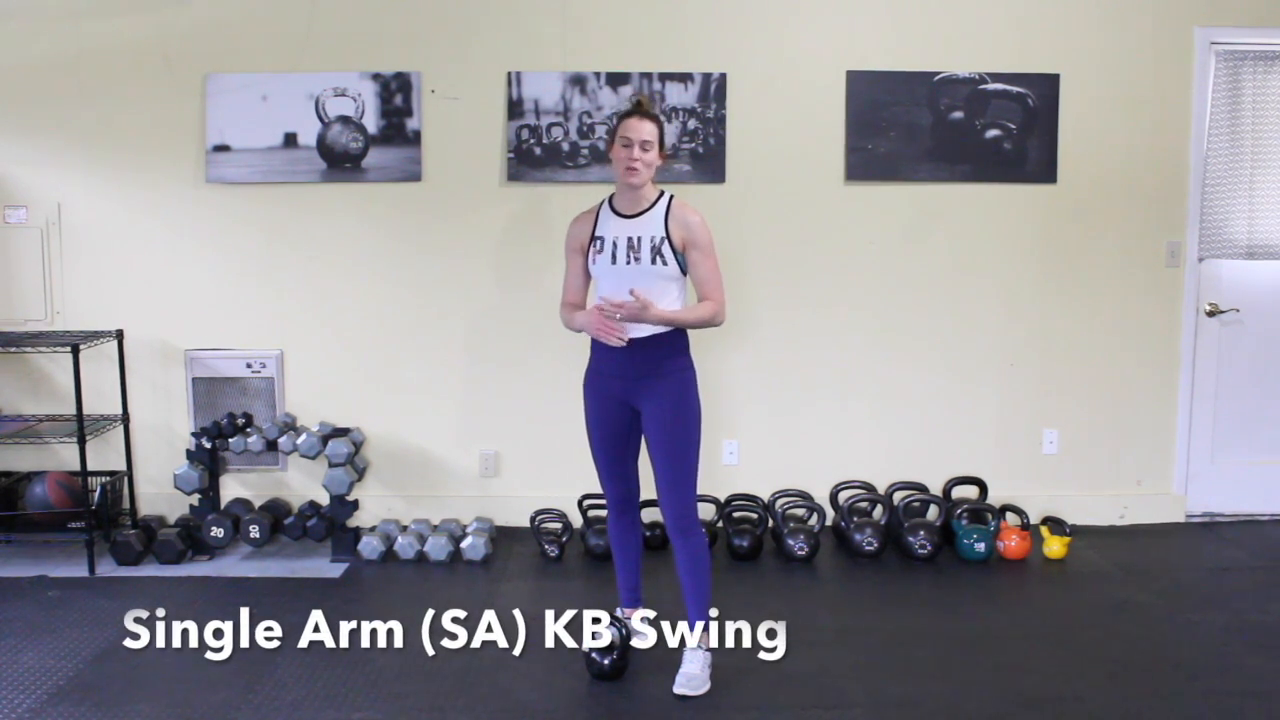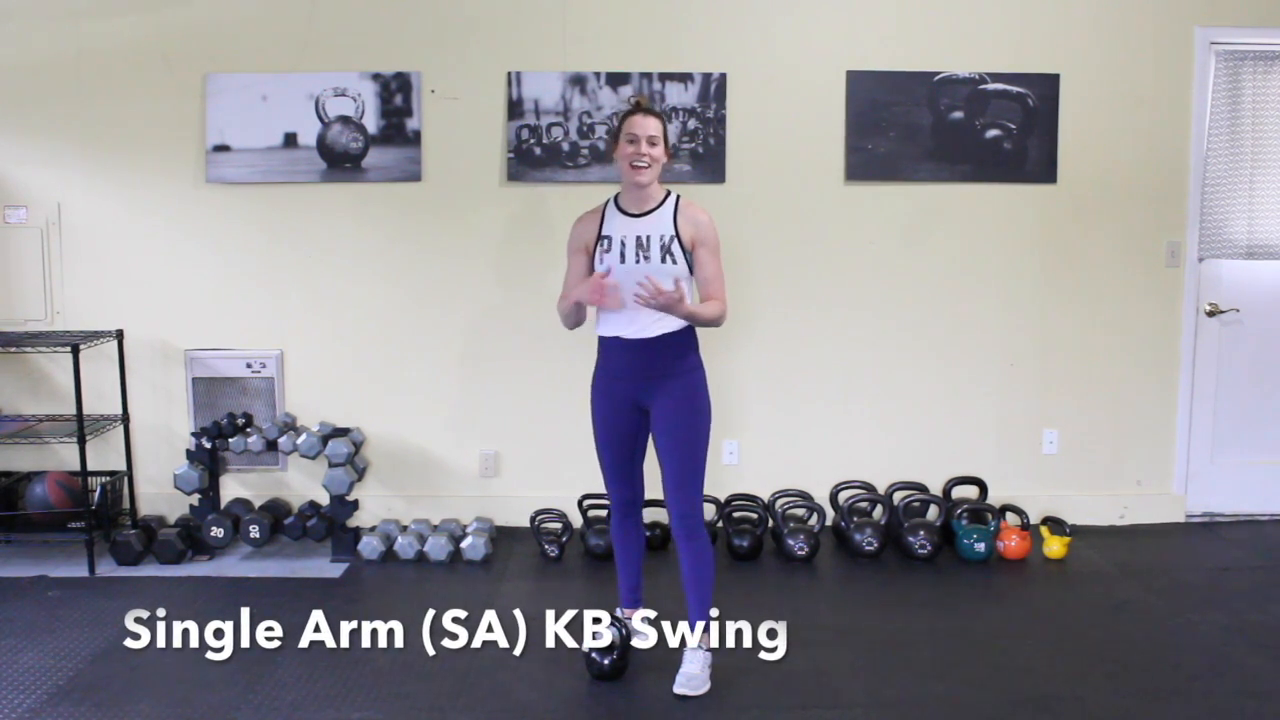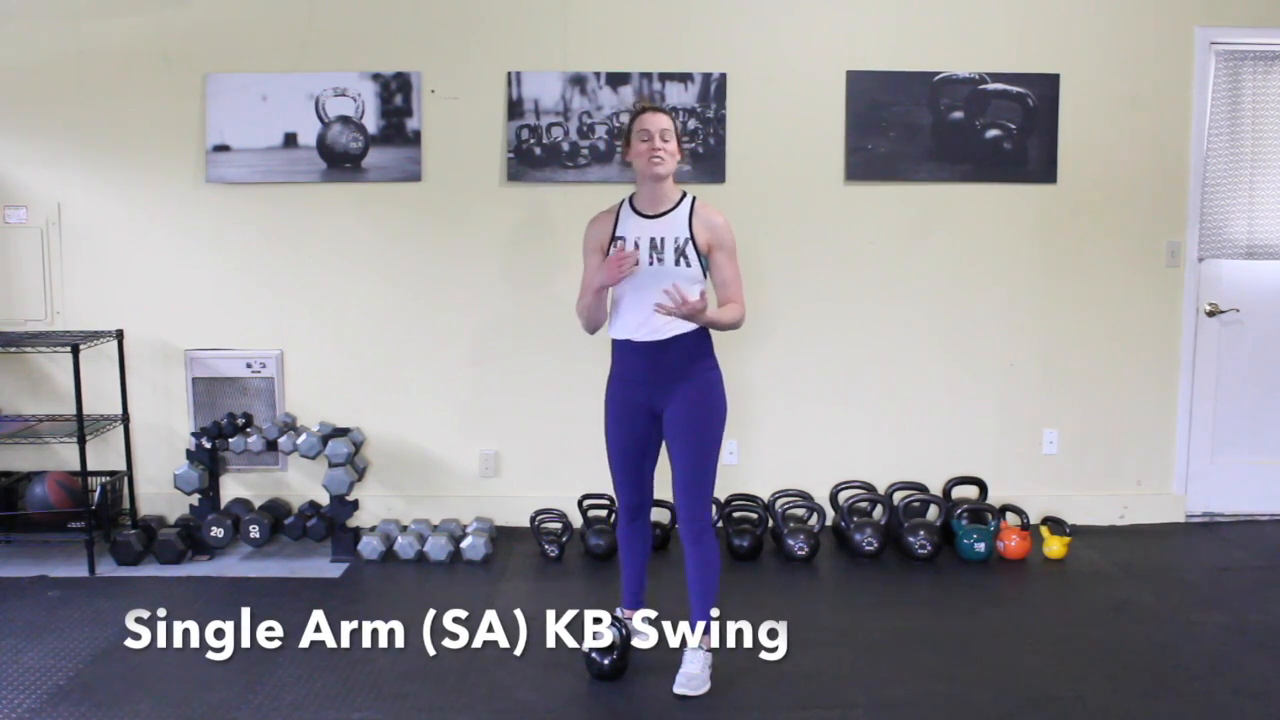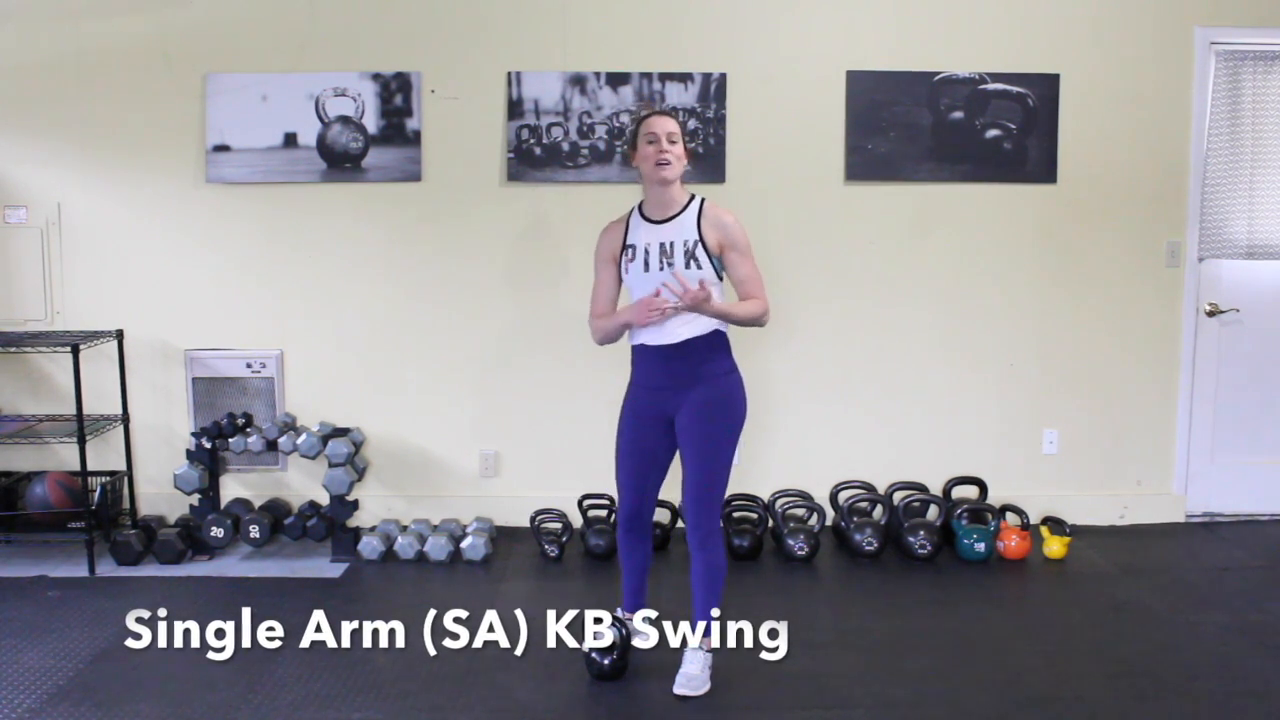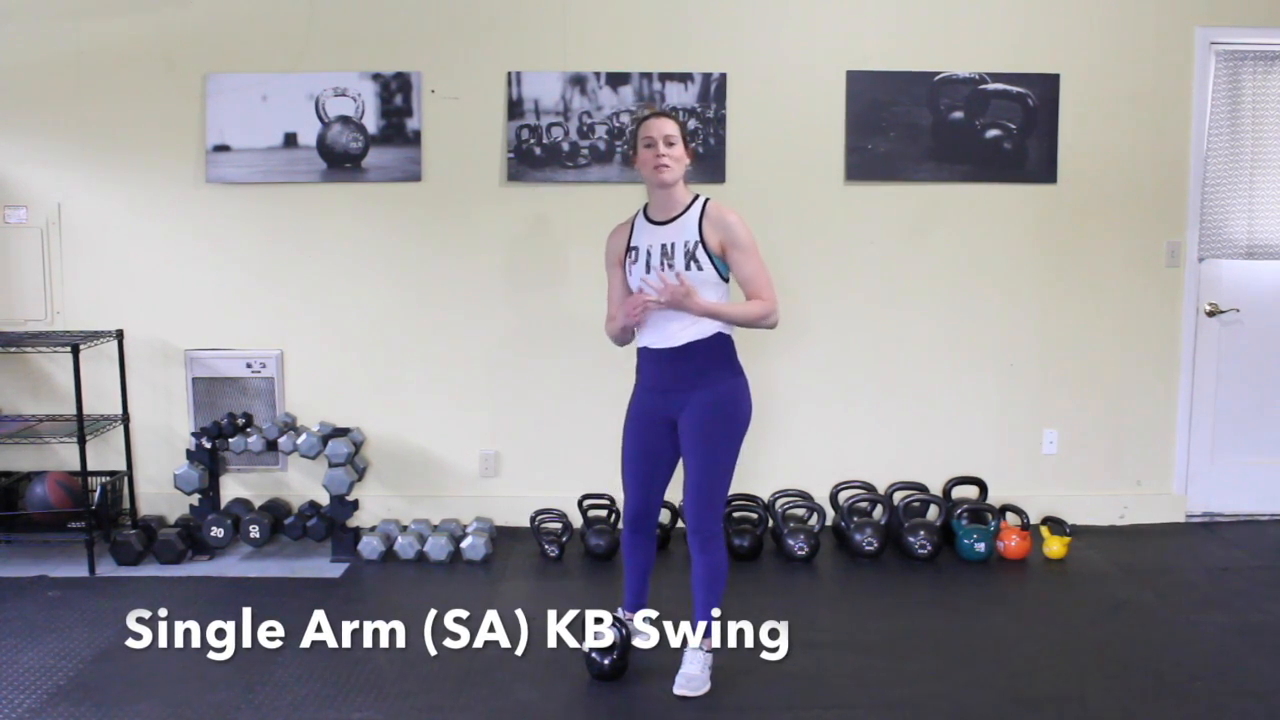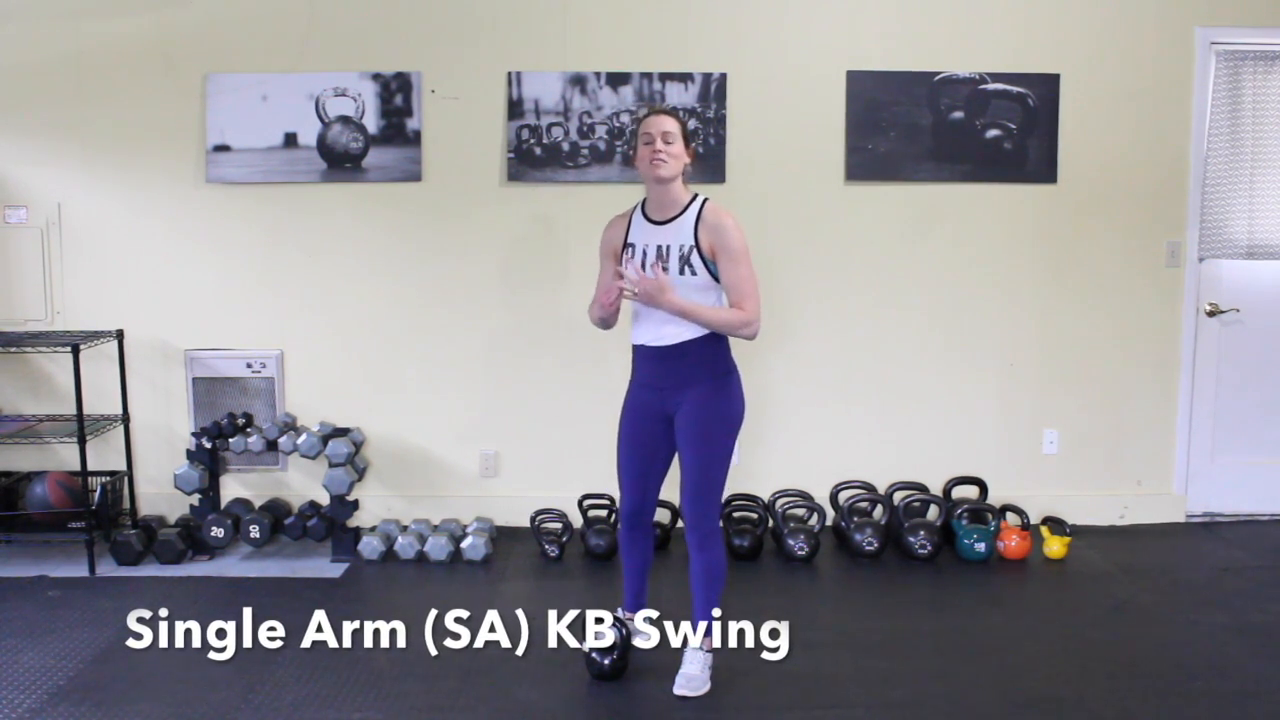
dt=0.3s
person 1, frame 1
left shoulder: (684, 219)
right shoulder: (586, 224)
left elbow: (714, 308)
right elbow: (567, 307)
left wrist: (655, 313)
right wrist: (586, 320)
left hip: (667, 373)
right hip: (605, 375)
left knee: (679, 511)
right knee: (619, 502)
left ankle: (699, 642)
right ankle: (629, 615)
person 1, frame 2
left shoulder: (692, 220)
right shoulder: (590, 225)
left elbow: (718, 308)
right elbow: (567, 319)
left wrist: (682, 307)
right wrist: (580, 298)
left hip: (677, 375)
right hip: (614, 375)
left knee: (685, 511)
right knee: (623, 503)
left ankle: (698, 644)
right ankle: (629, 615)
person 1, frame 3
left shoulder: (707, 221)
right shoulder: (604, 225)
left elbow: (736, 309)
right elbow: (589, 322)
left wrist: (702, 313)
right wrist: (600, 283)
left hip: (692, 377)
right hip: (628, 378)
left knee: (694, 514)
right knee: (632, 505)
left ankle: (700, 644)
right ankle: (630, 616)
person 1, frame 4
left shoulder: (716, 221)
right shoulder: (614, 235)
left elbow: (759, 309)
right elbow: (598, 330)
left wrist: (710, 306)
right wrist: (628, 315)
left hip: (709, 380)
right hip: (646, 384)
left knee: (700, 518)
right knee: (632, 511)
left ankle: (701, 647)
right ankle: (630, 618)
person 1, frame 5
left shoulder: (719, 220)
right shoulder: (622, 237)
left elbow: (767, 311)
right elbow: (615, 332)
left wrist: (698, 303)
right wrist: (627, 317)
left hip: (714, 383)
right hip: (651, 386)
left knee: (702, 521)
right knee: (637, 513)
left ankle: (701, 646)
right ankle: (630, 619)
person 1, frame 6
left shoulder: (716, 224)
right shoulder: (620, 228)
left elbow: (749, 321)
right elbow: (603, 314)
left wrist: (672, 300)
right wrist: (605, 305)
left hip: (708, 382)
right hip: (646, 382)
left knee: (699, 517)
right knee: (633, 509)
left ankle: (701, 647)
right ankle: (631, 619)
